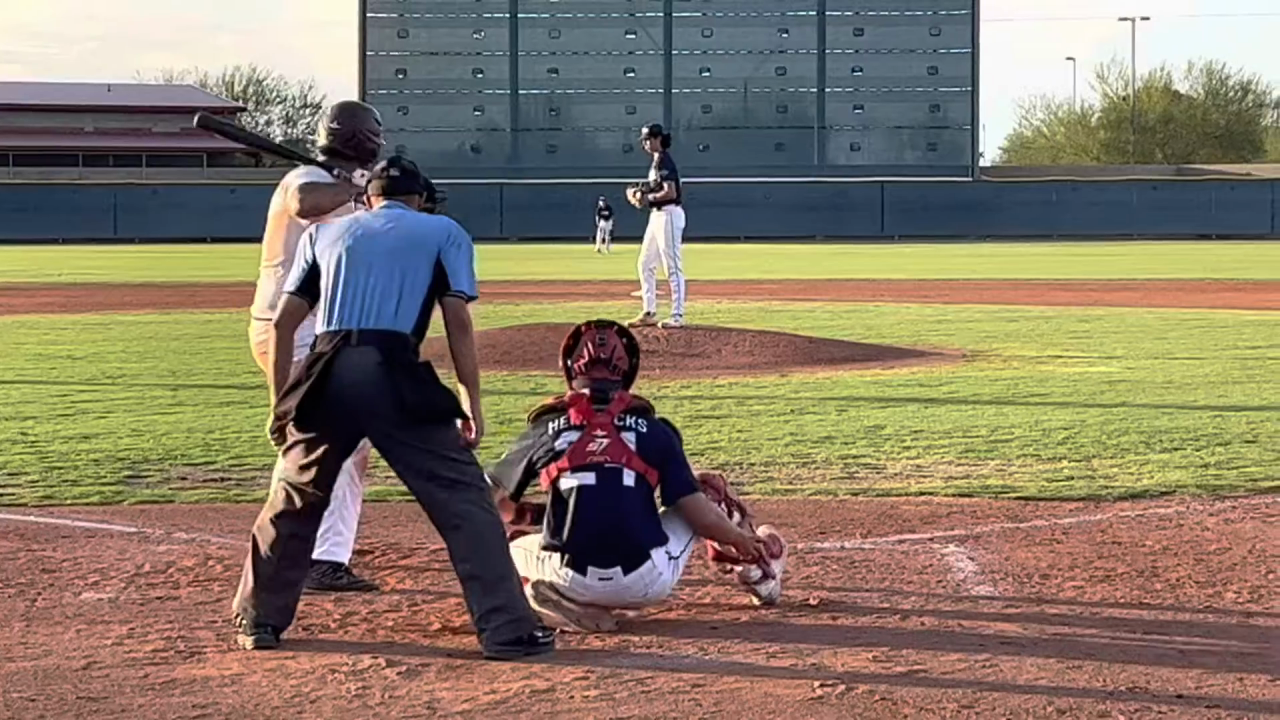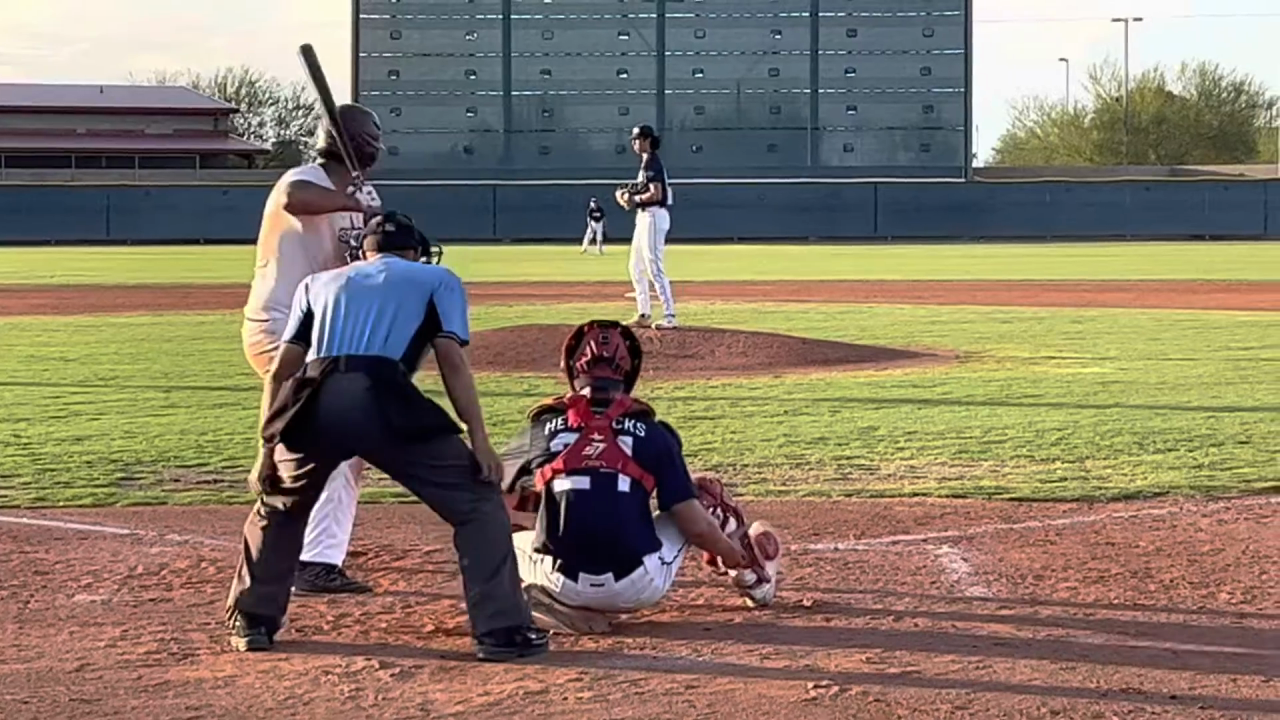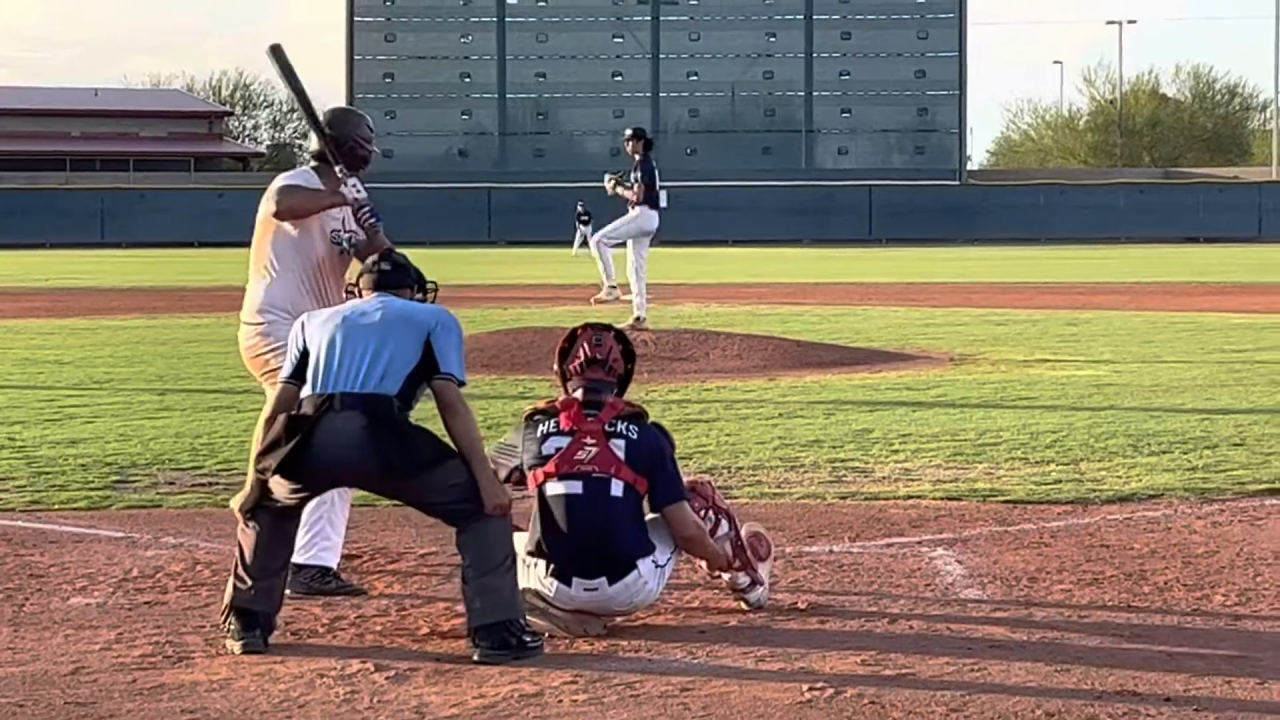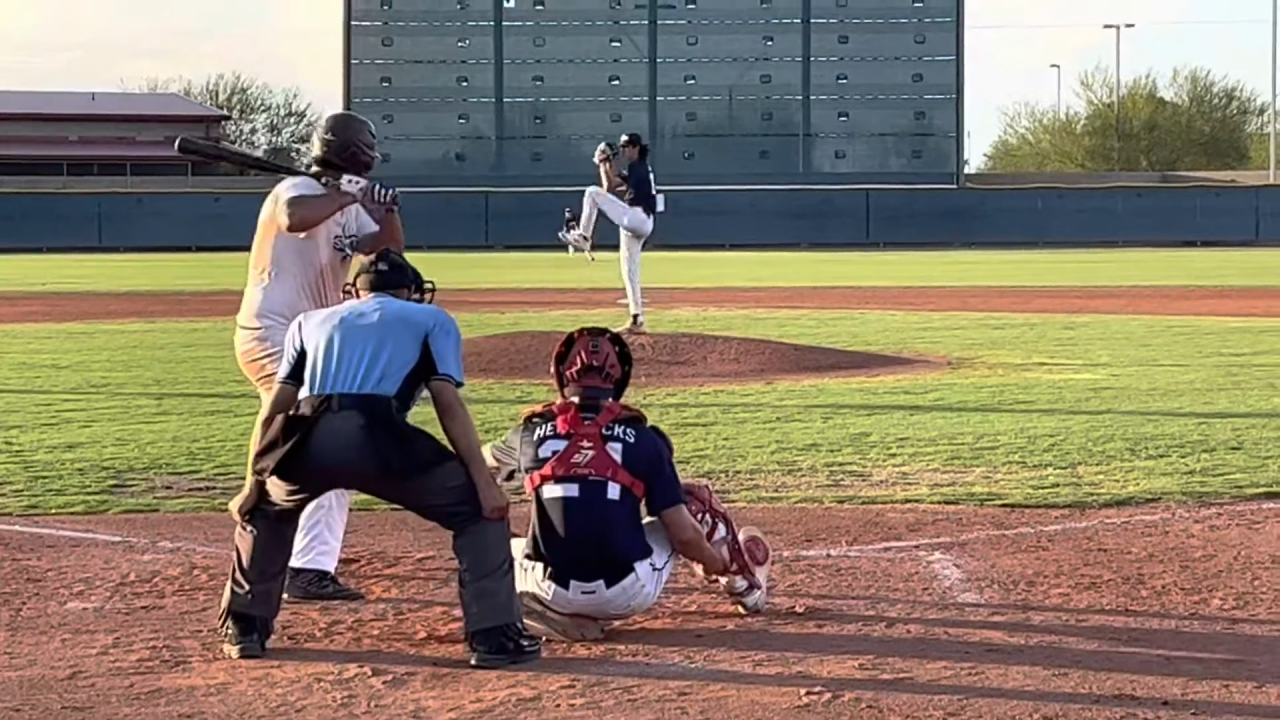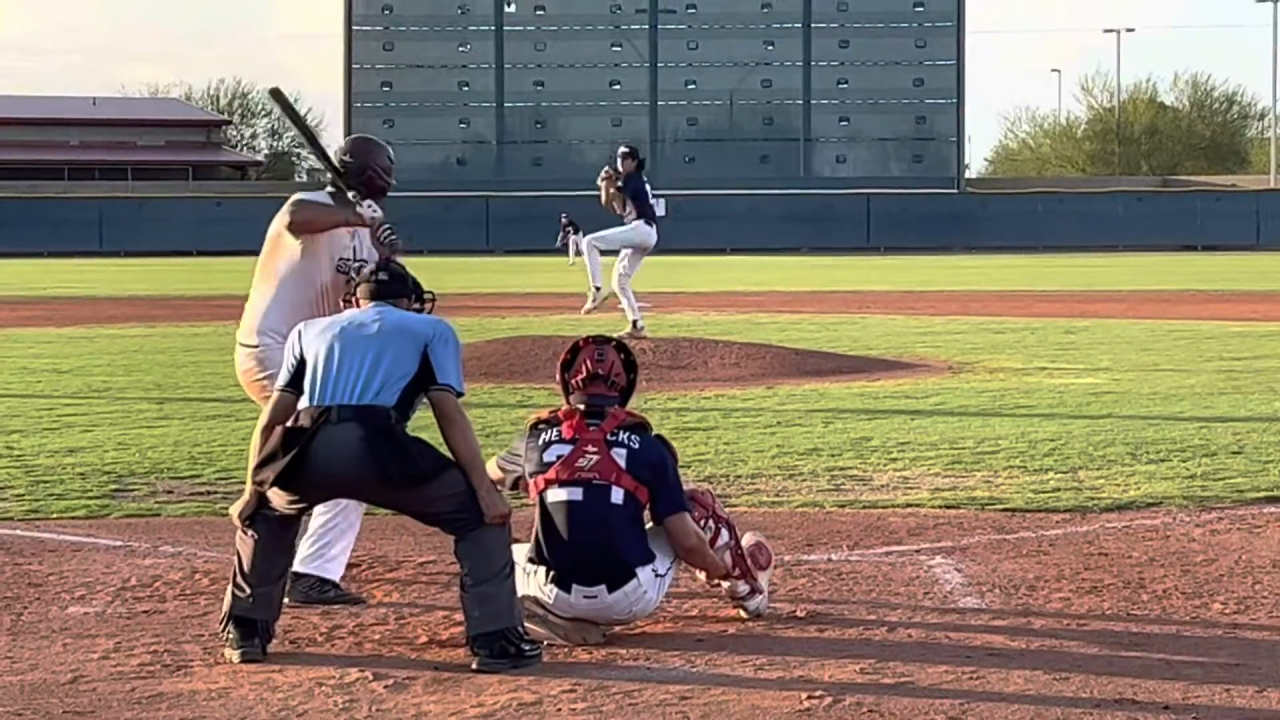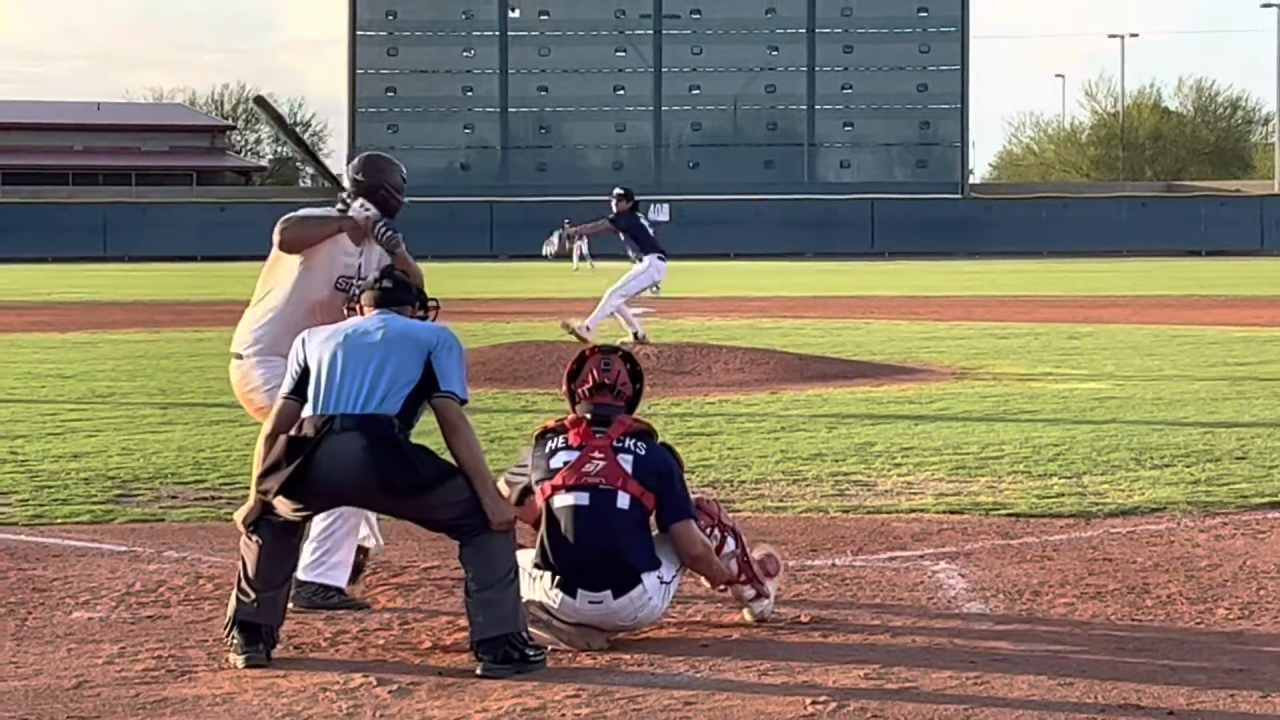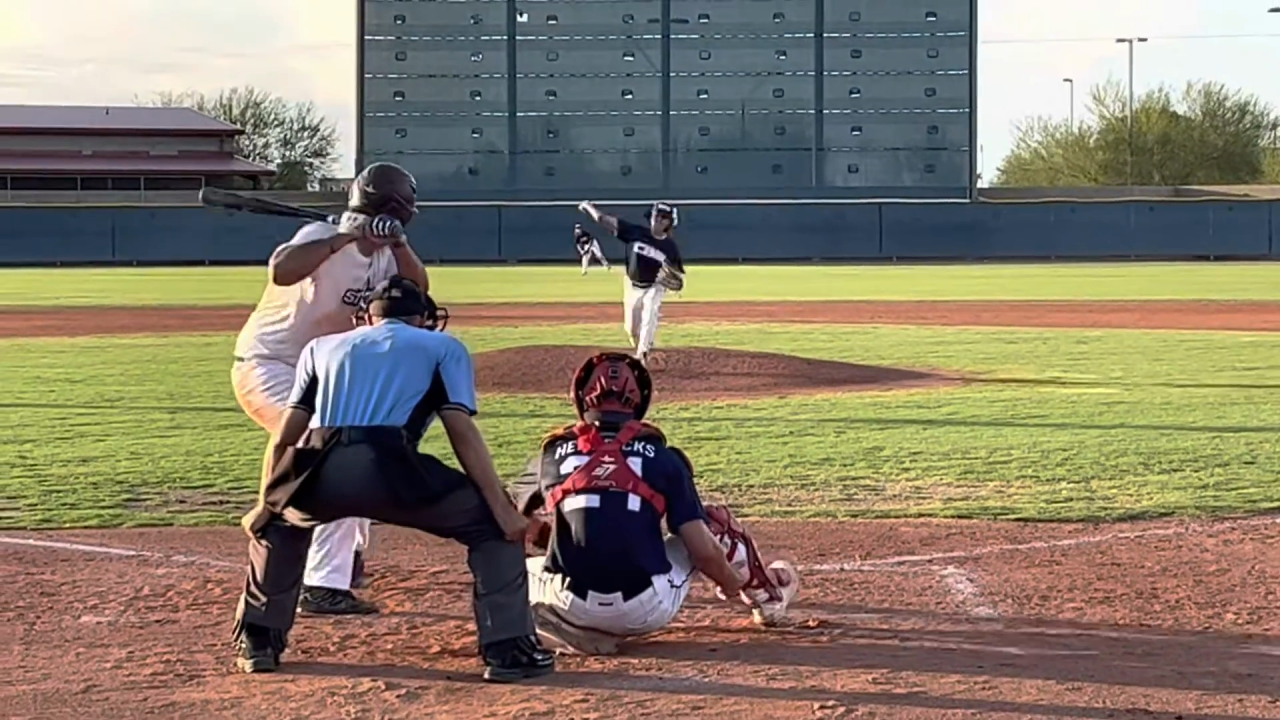
dt=0.3s
person 1, frame 1
left shoulder: (348, 193)
right shoulder: (308, 178)
right elbow: (306, 204)
right wrist: (356, 188)
left hip: (319, 332)
right hip: (292, 330)
right ankle: (323, 563)
person 1, frame 2
left shoulder: (349, 196)
right shoulder: (306, 180)
right elbow: (292, 200)
right wrist: (353, 203)
right hip: (284, 331)
right ankle: (316, 565)
person 1, frame 3
left shoulder: (342, 197)
right shoulder: (298, 182)
left elbow: (377, 259)
right elbow: (279, 206)
left wrist: (371, 226)
right wrist: (340, 197)
right hip: (280, 334)
right ankle: (311, 567)
person 1, frame 4
left shoulder: (347, 205)
right shoulder: (299, 188)
left elbow: (387, 248)
right elbow: (295, 219)
left wrist: (389, 213)
right wrist: (347, 195)
right hip: (278, 338)
right ankle: (308, 572)
person 1, frame 5
left shoulder: (358, 233)
right shoulder: (315, 210)
right elbow: (294, 217)
left wrist: (386, 258)
right wrist: (354, 215)
right hip: (275, 354)
left ankle: (292, 556)
right ankle: (312, 576)
person 1, frame 6
left shoulder: (373, 246)
right shoulder: (319, 230)
left elbow: (412, 289)
right elbow: (286, 237)
left wrist: (397, 250)
right wrist: (348, 220)
right hip: (266, 365)
left ankle: (352, 544)
right ankle: (316, 583)
person 1, frame 7
left shoulder: (384, 251)
right shoulder: (322, 236)
left elbow: (416, 289)
right elbow: (280, 272)
left wrist: (399, 244)
right wrist: (341, 238)
right hip: (267, 368)
left ankle: (343, 556)
right ankle: (324, 587)
person 2, frame 1
left shoulder: (323, 232)
right shoulder: (444, 231)
left elbow: (283, 323)
right elbow: (458, 320)
left wrist: (283, 401)
right wrist: (472, 403)
left hip: (326, 377)
right hip: (394, 376)
left knee: (293, 501)
right knee: (463, 498)
left ankle: (259, 620)
right ankle: (508, 630)
person 2, frame 2
left shoulder: (319, 281)
right shoulder: (438, 278)
left elbow: (281, 371)
right elbow: (451, 360)
left wrist: (268, 449)
right wrist: (479, 440)
left hip: (315, 403)
right hip: (384, 401)
left knee: (279, 502)
right knee: (476, 498)
left ankle: (252, 622)
right ankle: (502, 629)
person 2, frame 3
left shoulder: (314, 320)
right shoulder: (434, 317)
left elbow: (277, 410)
right elbow: (450, 402)
left wrist: (253, 483)
right wrist: (485, 478)
left hip: (311, 440)
right hip: (379, 436)
left knee: (268, 503)
right knee: (481, 505)
left ankle: (247, 623)
right ankle: (496, 632)
person 2, frame 4
left shoulder: (310, 320)
right shoulder: (432, 318)
left elbow: (274, 411)
right elbow: (448, 403)
left wrist: (252, 485)
right wrist: (484, 481)
left hip: (307, 443)
right hip: (378, 440)
left knee: (266, 506)
right knee: (478, 507)
left ankle: (244, 627)
right ankle: (494, 635)
person 2, frame 5
left shoulder: (310, 329)
right shoulder: (431, 328)
left elbow: (272, 420)
right elbow: (449, 413)
left wrist: (252, 491)
right wrist: (485, 490)
left hip: (308, 453)
right hip: (377, 449)
left knee: (266, 511)
right knee: (477, 512)
left ankle: (246, 632)
right ankle: (495, 640)
person 2, frame 6
left shoulder: (313, 337)
right shoulder: (434, 336)
left elbow: (276, 429)
right elbow: (452, 420)
left wrist: (257, 498)
right wrist: (491, 498)
left hip: (310, 463)
right hip: (381, 458)
left knee: (270, 517)
right knee: (483, 517)
left ankle: (250, 637)
right ankle: (499, 645)
person 2, frame 7
left shoulder: (322, 346)
right shoulder: (443, 346)
left elbow: (284, 439)
right elbow: (461, 431)
left wrist: (266, 504)
right wrist: (502, 509)
left hip: (318, 475)
right hip: (388, 469)
left knee: (278, 524)
right knee: (491, 522)
left ankle: (258, 642)
right ankle: (507, 650)
person 3, frame 1
left shoulder: (545, 427)
right shoulder: (652, 429)
left elbow: (490, 500)
right elbow: (703, 519)
right wrist: (743, 540)
left hip: (569, 582)
right hip: (645, 583)
left knee: (514, 545)
right knee: (708, 489)
left ankle: (562, 598)
right ankle: (760, 576)
person 3, frame 2
left shoulder: (543, 427)
right shoulder: (651, 433)
right elbow: (697, 528)
right wrist: (733, 553)
left hip: (562, 585)
right hip: (637, 586)
right knee: (706, 492)
left ankle: (556, 601)
right ankle: (756, 580)
person 3, frame 3
left shoulder: (535, 428)
right shoulder: (644, 435)
right elbow: (686, 532)
right wrist: (720, 558)
left hip: (557, 587)
right hip: (631, 590)
right knee: (698, 496)
left ankle: (554, 606)
right ankle: (748, 581)
person 3, frame 4
left shoulder: (533, 431)
right shoulder: (641, 438)
left elbow: (485, 462)
right elbow: (684, 535)
right wrist: (716, 562)
left hip: (555, 592)
right hip: (628, 593)
right knee: (695, 500)
left ankle: (555, 612)
right ankle: (746, 585)
person 3, frame 5
left shoulder: (539, 437)
right shoulder: (646, 446)
left elbow: (492, 475)
right elbow: (687, 543)
right wrist: (718, 568)
left hip: (555, 597)
right hip: (629, 599)
right knee: (698, 504)
left ankle: (560, 617)
right ankle: (747, 588)
person 3, frame 6
left shoulder: (546, 446)
right shoulder: (652, 453)
left elbow: (503, 498)
right elbow: (693, 550)
right wrist: (723, 575)
left hip: (560, 602)
right hip: (635, 606)
right knee: (704, 513)
left ankle: (560, 621)
right ankle: (754, 591)
person 3, frame 7
left shoulder: (555, 452)
right shoulder: (661, 457)
right elbow: (703, 551)
right wrist: (730, 581)
left hip: (572, 605)
right hip: (646, 610)
right knee: (714, 520)
left ankle: (569, 624)
right ankle: (767, 596)
person 4, frame 1
left shoulder: (665, 161)
right shoulder: (656, 162)
left elbow: (671, 193)
left wrist: (648, 198)
right wrist: (643, 195)
left hip: (669, 215)
right hip: (656, 216)
left knee: (672, 267)
right knee: (645, 264)
left ankle: (677, 316)
right ankle: (649, 313)
person 4, frame 2
left shoulder: (652, 163)
right shoulder: (647, 163)
left elbow: (656, 195)
left wrist: (634, 198)
right wrist: (631, 196)
left hip: (654, 217)
right hip: (644, 217)
left knee: (655, 268)
right knee: (636, 268)
left ankle: (670, 316)
right ankle: (644, 315)
person 4, frame 3
left shoulder: (642, 164)
right shoulder: (643, 163)
left elbow: (637, 196)
left wrist: (618, 189)
right wrist: (619, 186)
left hip: (642, 215)
right hip: (647, 218)
left knee: (598, 240)
right knee: (636, 269)
left ankle: (611, 288)
right ankle: (639, 317)
person 4, frame 4
left shoulder: (636, 167)
right shoulder: (641, 168)
left elbow: (609, 188)
right elbow: (619, 185)
left wrist: (604, 164)
right wrist: (606, 164)
left hip: (635, 217)
right hip: (642, 223)
left knee: (592, 192)
right knee: (630, 273)
left ankle: (582, 238)
right ankle: (637, 321)
person 4, frame 5
left shoulder: (633, 178)
right shoulder: (637, 182)
left elbow: (607, 201)
right elbow: (620, 209)
left wrist: (606, 188)
right wrist: (607, 184)
left hip: (639, 229)
right hip: (648, 235)
left knee: (588, 242)
right knee: (620, 281)
left ankle: (597, 291)
right ankle: (637, 326)
person 4, frame 6
left shoulder: (625, 217)
right shoulder: (637, 219)
left elbow: (597, 227)
left wrist: (571, 231)
left hip: (651, 264)
right hip: (652, 265)
left knee: (614, 294)
right knee: (616, 301)
left ankle: (587, 330)
right ankle: (638, 335)
person 4, frame 7
left shoulder: (671, 247)
right shoulder: (636, 231)
left elbow: (678, 275)
right elbow: (604, 220)
right wrist: (589, 207)
left hip: (655, 286)
right hip: (635, 286)
left knee: (650, 312)
right knee: (632, 330)
left ankle: (642, 355)
right ankle: (645, 342)
